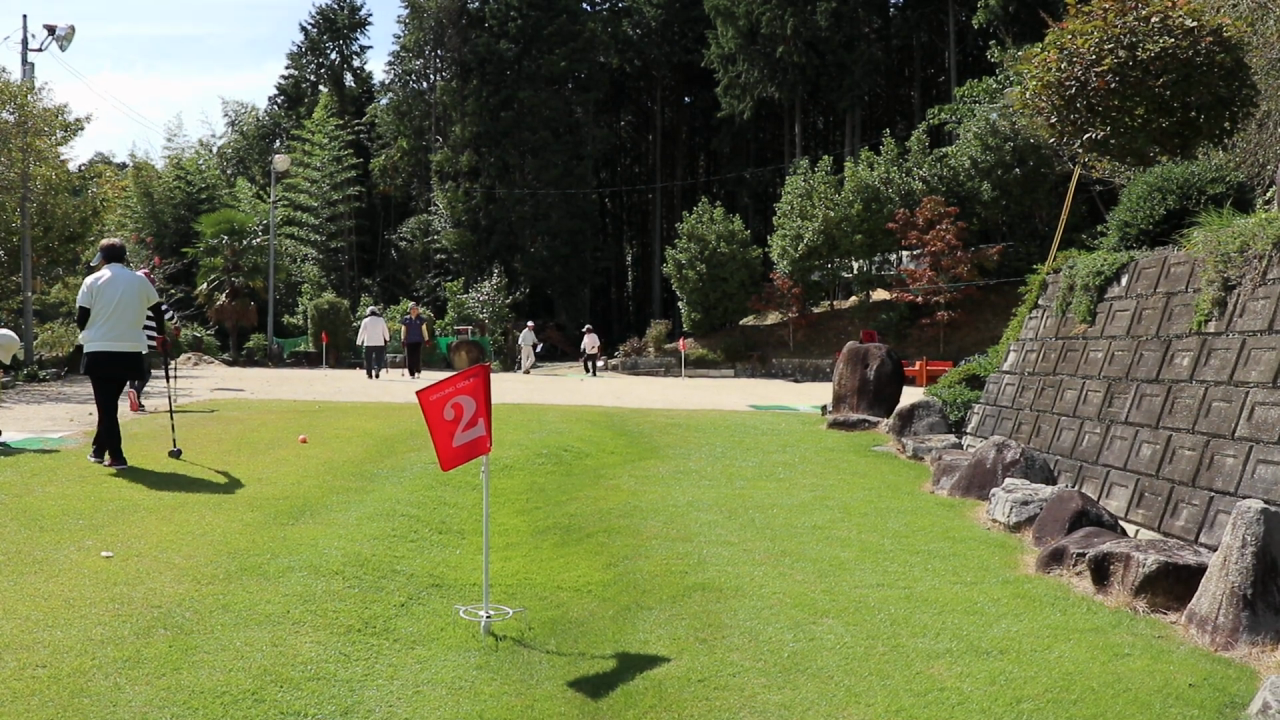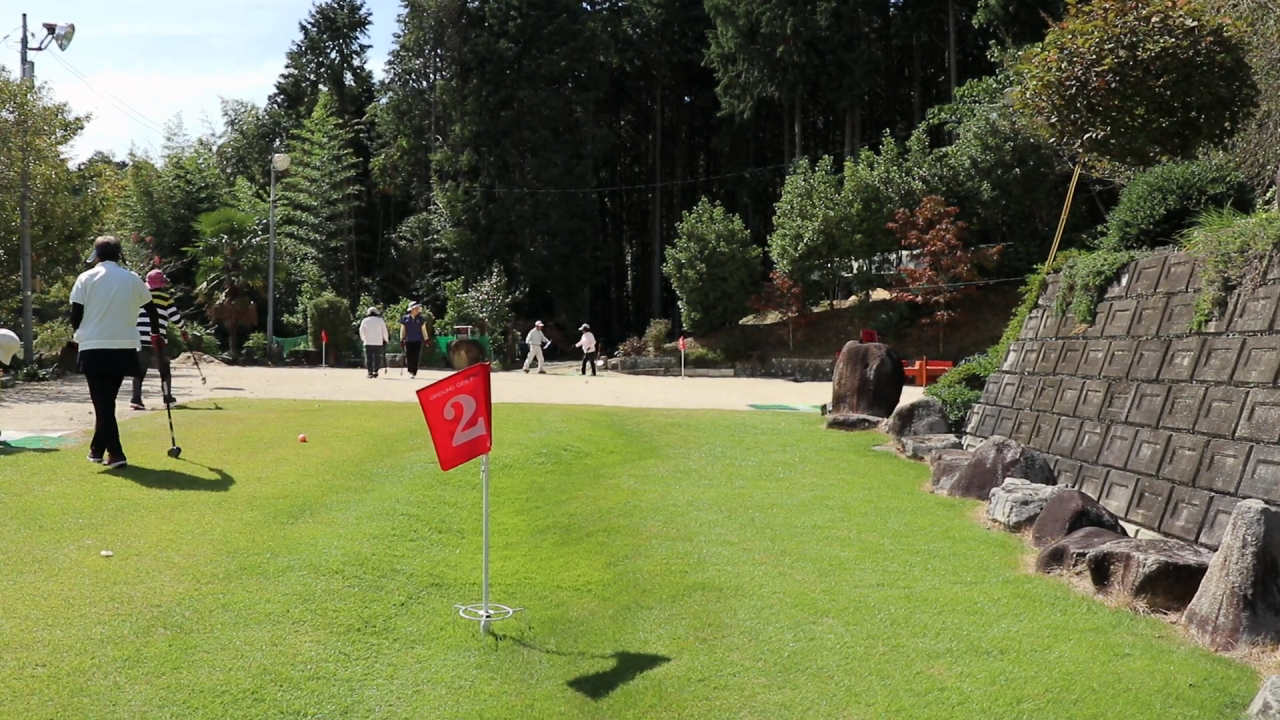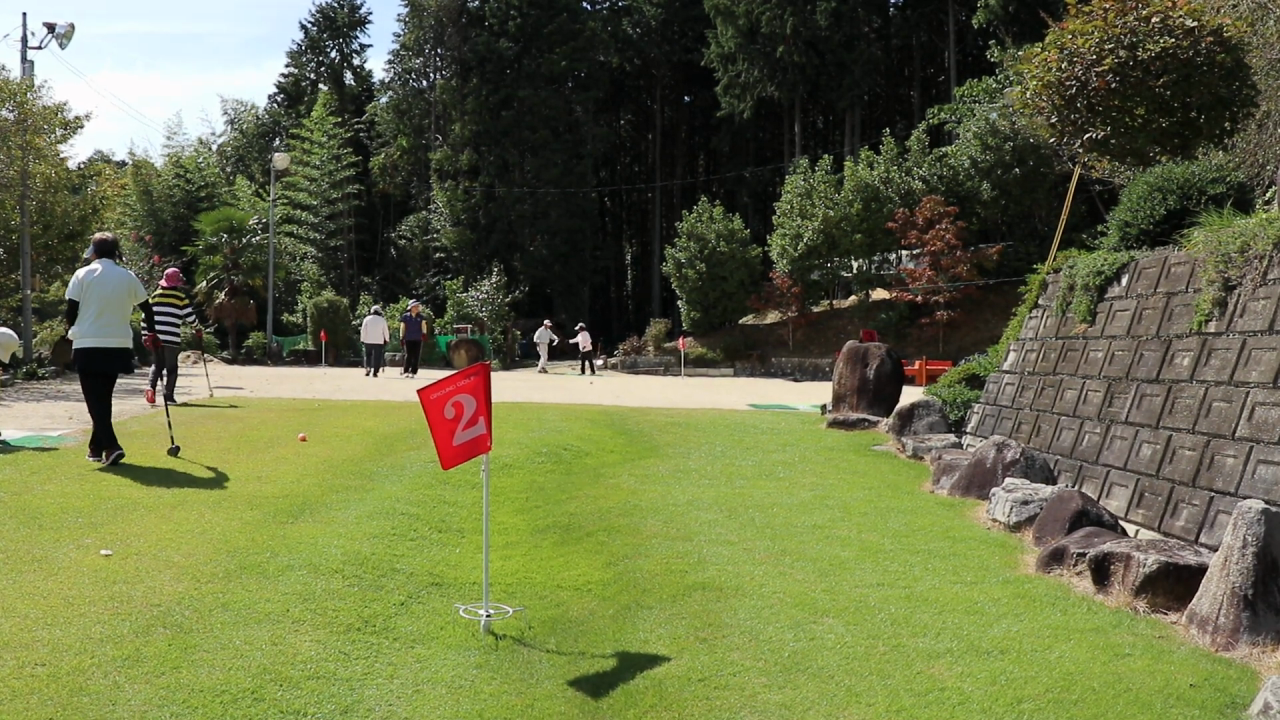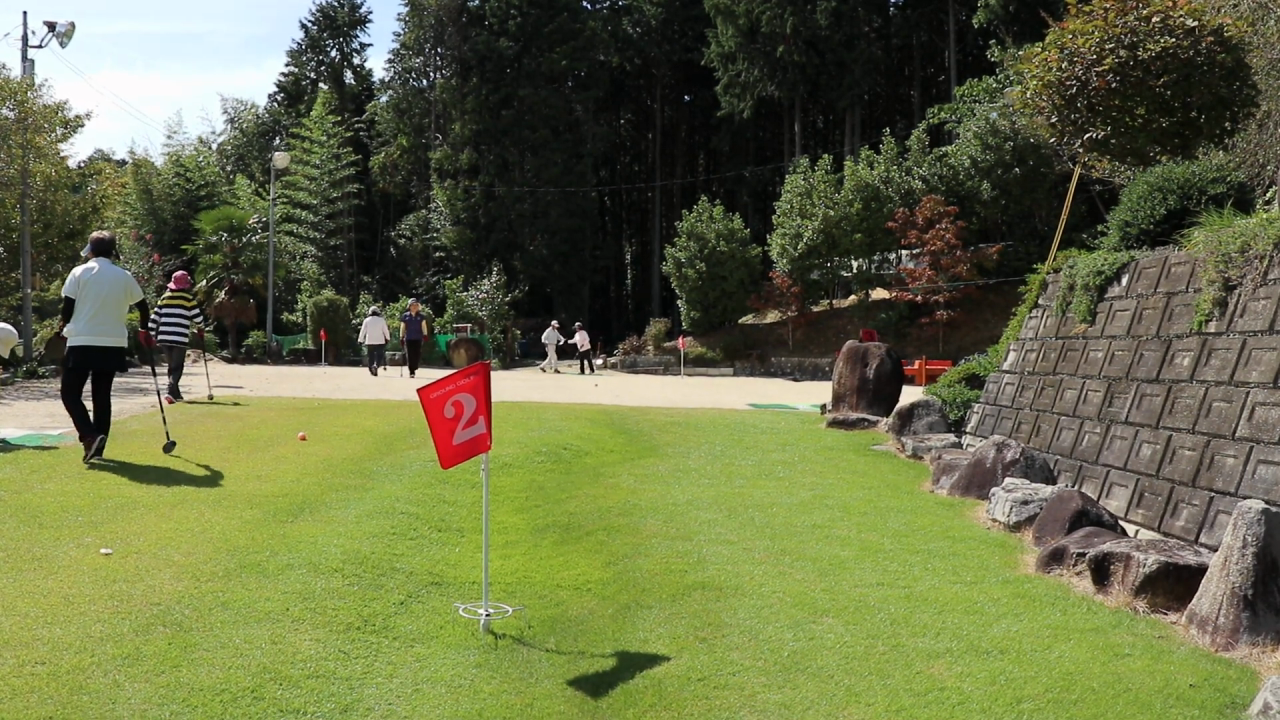
dt=0.3s
person 1, frame 1
left shoulder: (92, 280)
right shoulder: (139, 280)
left elbow: (82, 317)
right elbow: (157, 311)
left wrist: (89, 334)
right wrist: (161, 335)
left hip: (99, 350)
right hip: (130, 350)
left knee: (105, 403)
right knee: (111, 401)
left ankle: (116, 456)
right ankle: (99, 448)
person 1, frame 2
left shoulder: (87, 277)
right shoulder: (132, 278)
left elbow: (75, 314)
right elbow: (152, 310)
left wrist: (79, 334)
right wrist: (155, 335)
left hip: (94, 347)
right hip: (123, 347)
left knee: (102, 401)
right knee: (107, 400)
left ankle: (115, 453)
right ankle: (98, 449)
person 1, frame 3
left shoulder: (83, 274)
right shoulder: (128, 277)
left elbow: (71, 310)
right elbow: (147, 309)
left wrist: (71, 330)
right wrist: (151, 334)
left hip: (88, 345)
right hip: (117, 346)
left knee: (94, 400)
right knee: (104, 398)
left ankle: (111, 446)
right ankle: (97, 448)
person 1, frame 4
left shoulder: (80, 272)
right shoulder: (124, 276)
left elbow: (67, 307)
right elbow: (143, 307)
left wrist: (65, 325)
right wrist: (144, 331)
left hip: (82, 344)
right hip: (112, 345)
left knee: (70, 394)
right knee: (102, 397)
left ankle: (91, 437)
right ankle: (96, 442)
